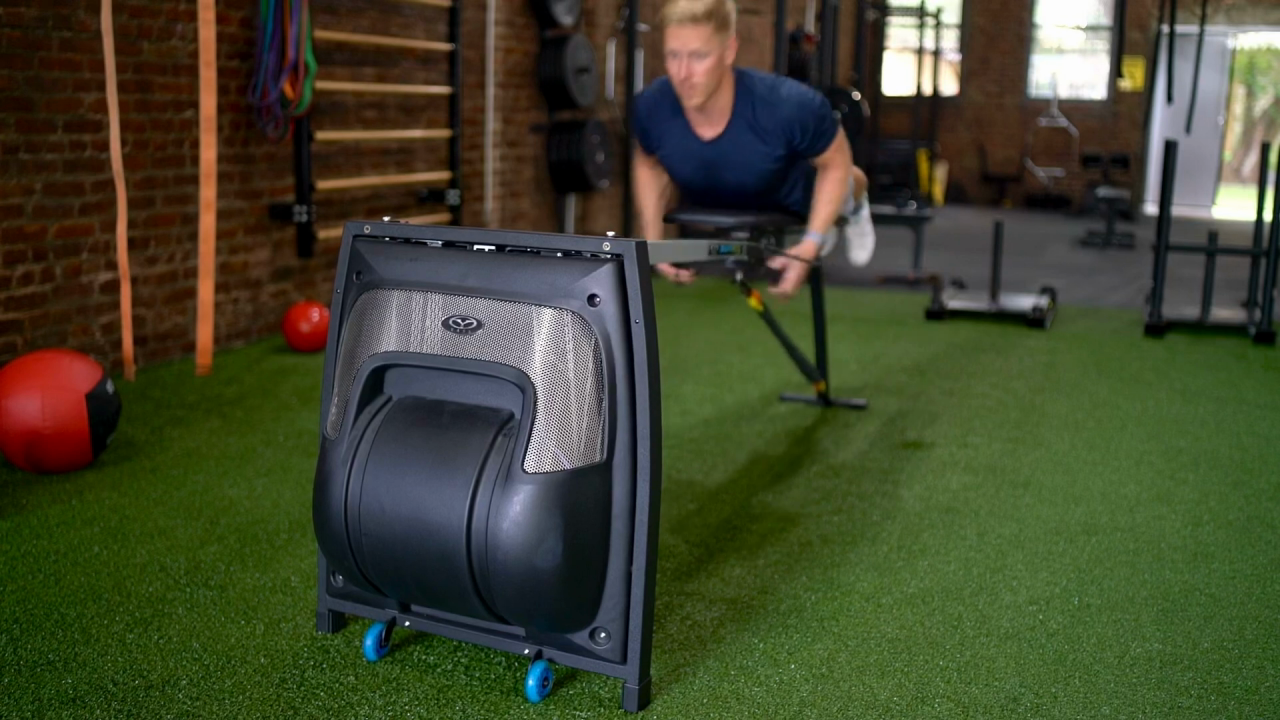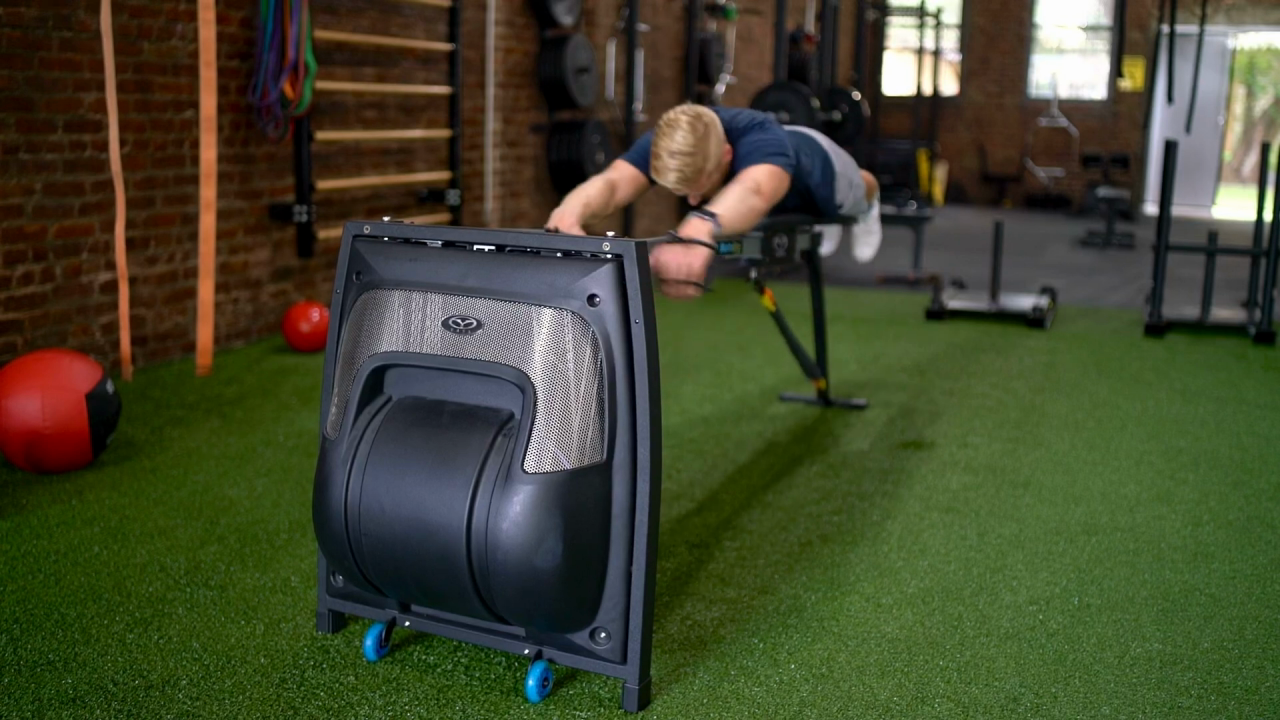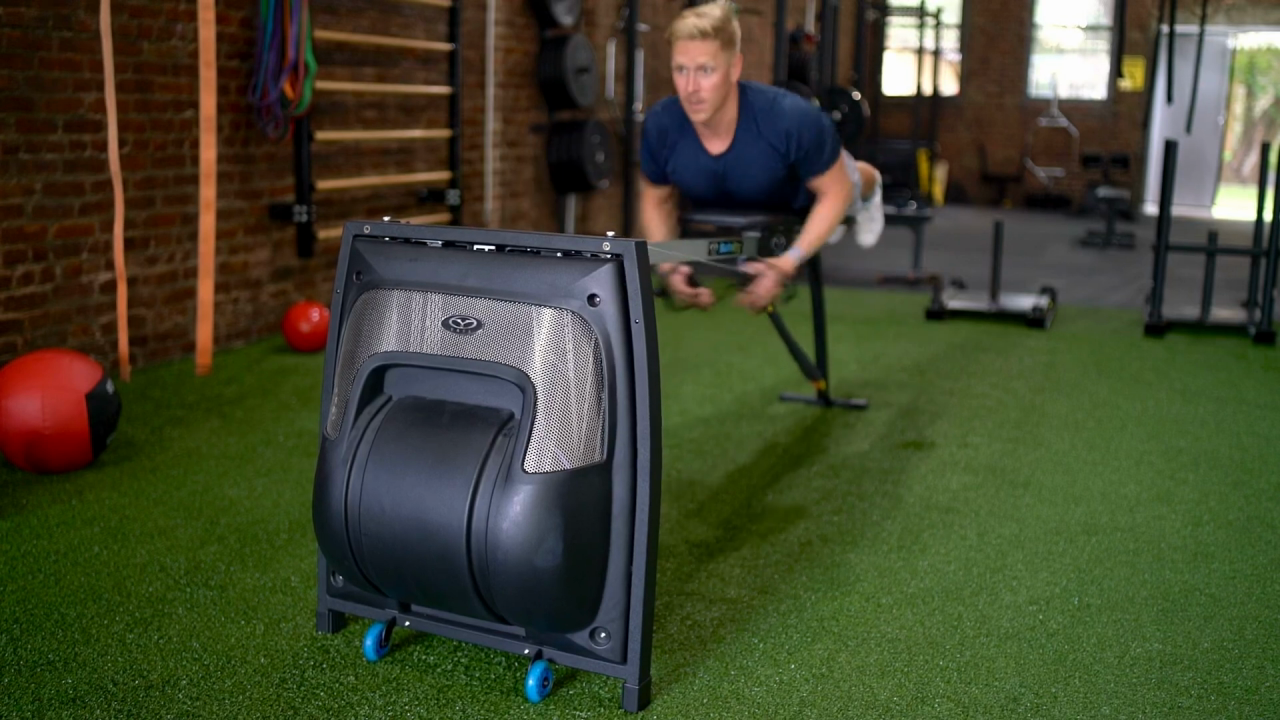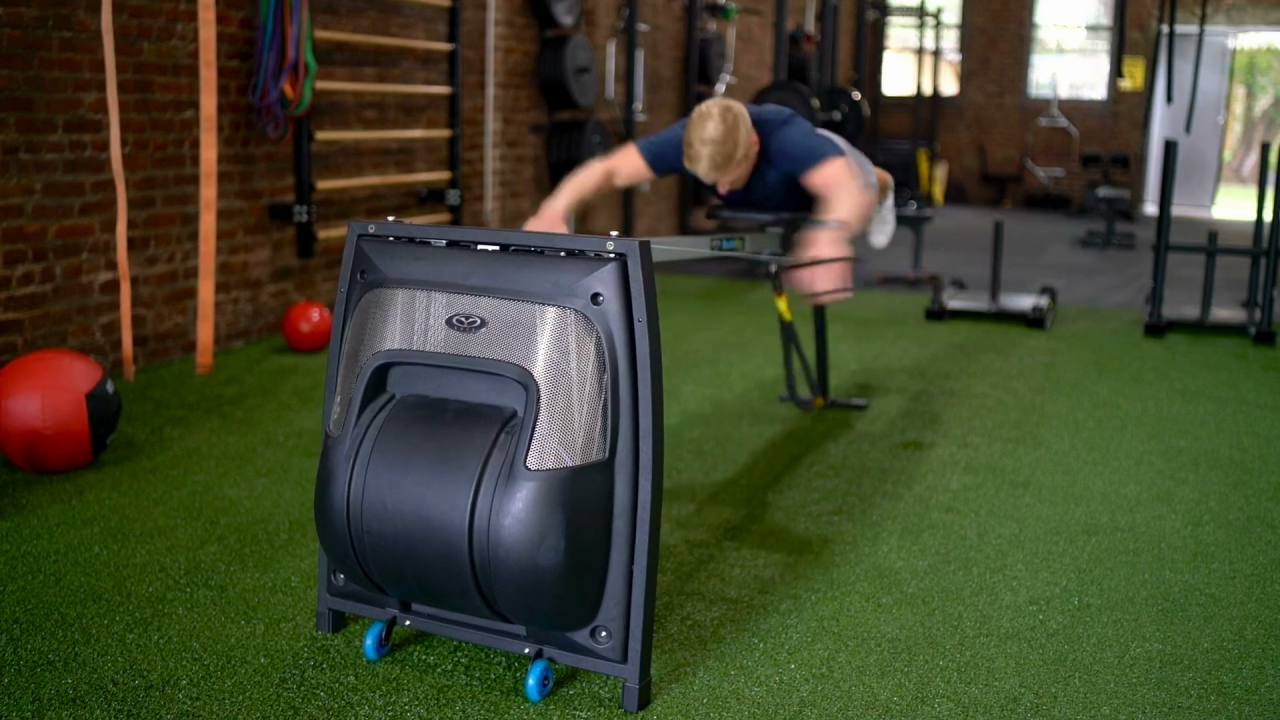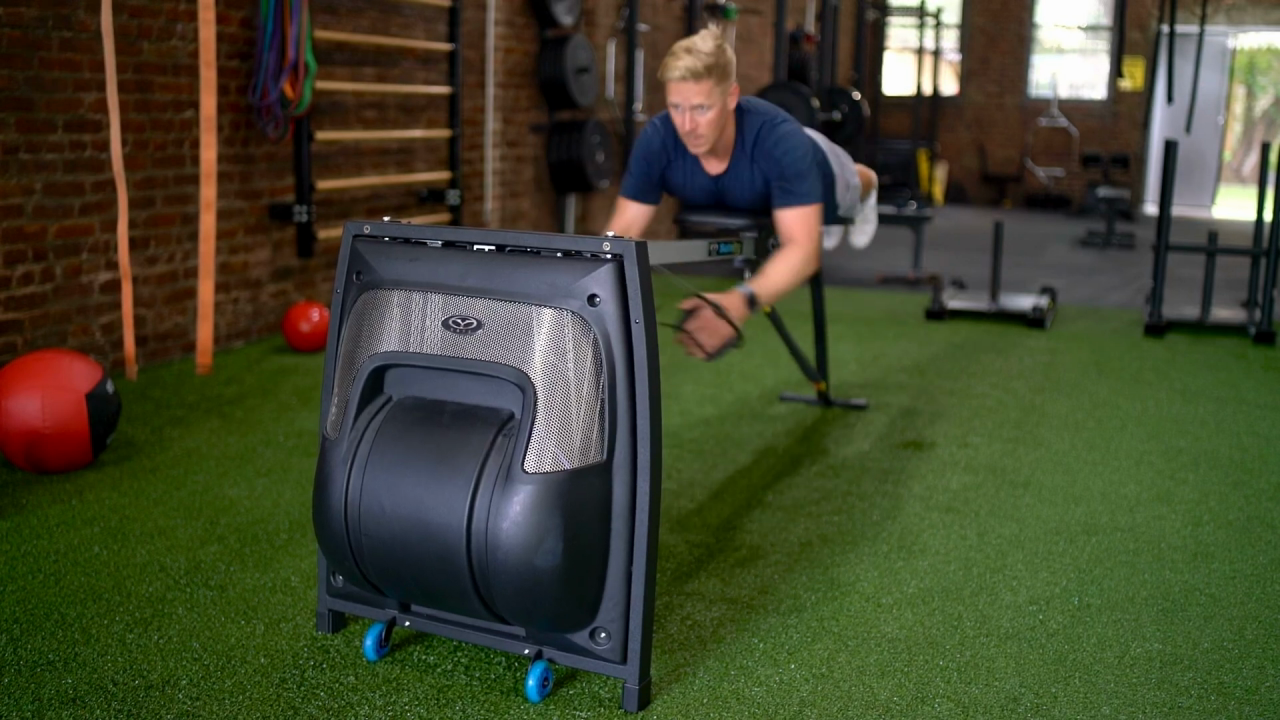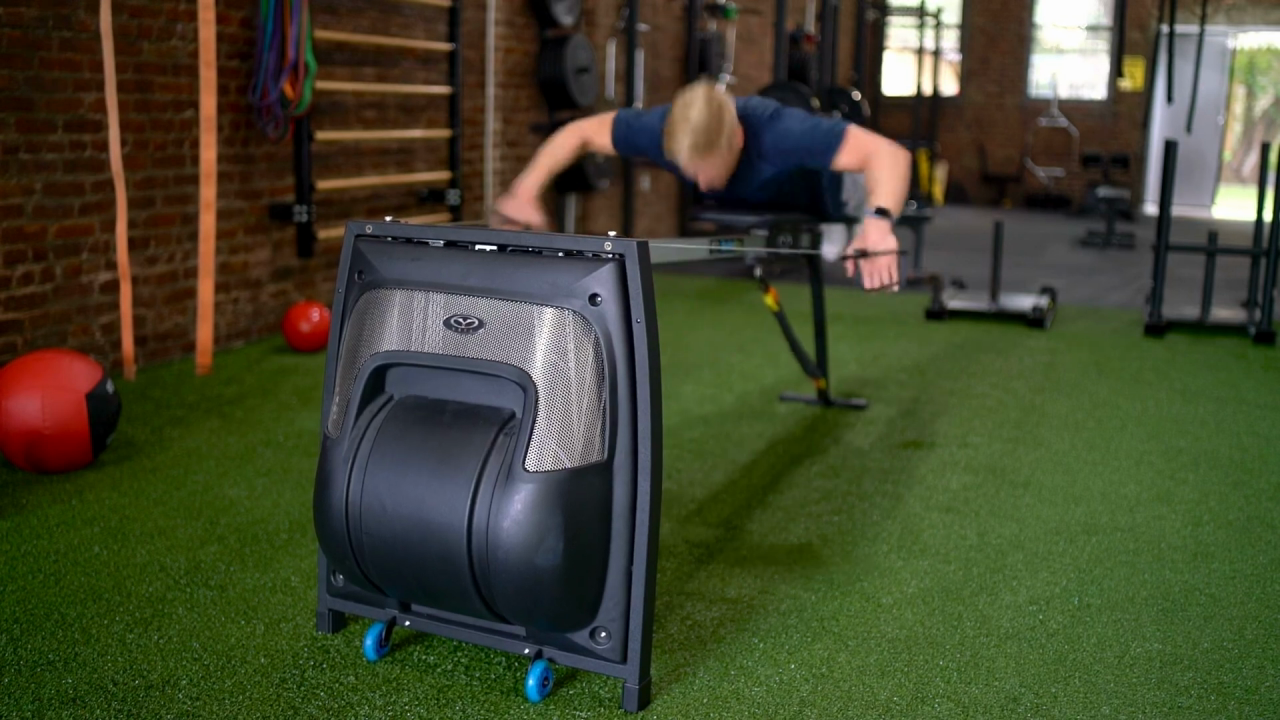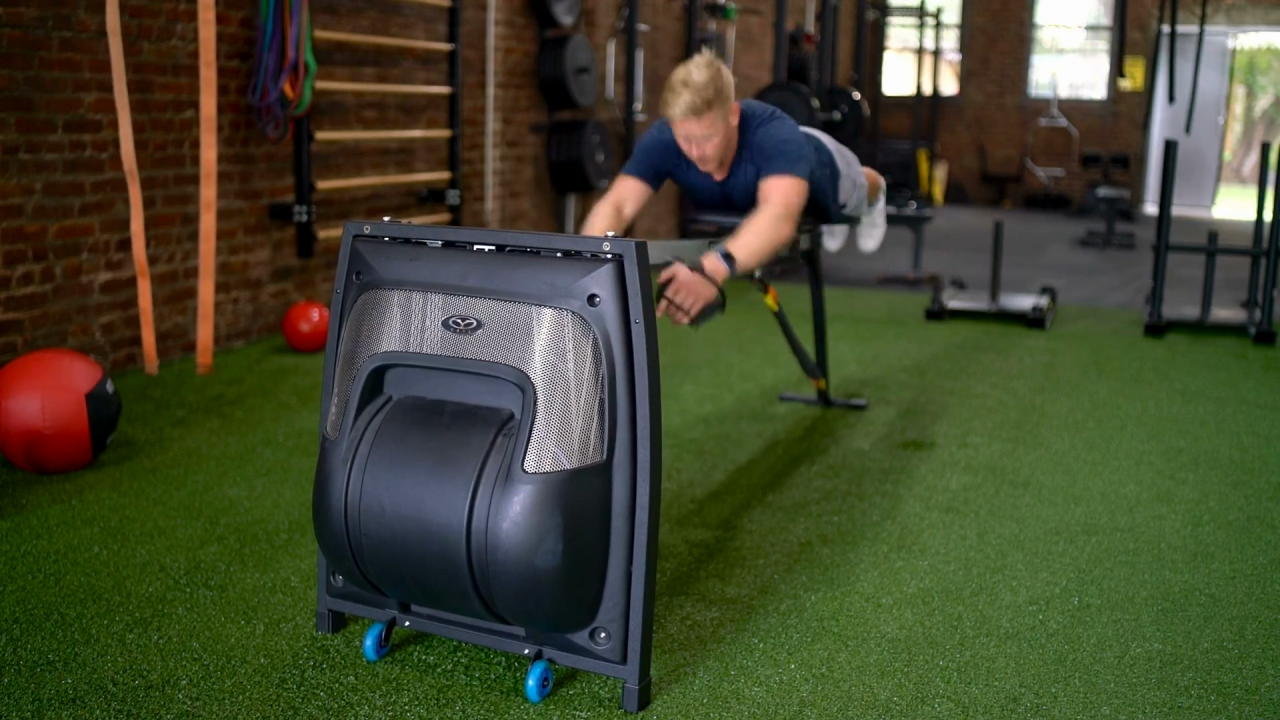
dt=0.7s
person 1, frame 1
left shoulder: (789, 105)
right shoulder: (652, 105)
left elbow: (836, 164)
left wrist: (811, 243)
right wrist: (654, 240)
left hip: (794, 201)
left ankle: (857, 205)
person 1, frame 2
left shoulder: (763, 144)
right shoulder: (662, 146)
left elbow: (753, 193)
right elbow: (611, 184)
left wrist: (698, 231)
right wrist: (563, 220)
left hip: (814, 167)
left knee: (855, 195)
left ankle: (868, 199)
person 1, frame 3
left shoulder: (790, 119)
right shoulder: (660, 126)
left elbow: (834, 190)
right elbow: (656, 200)
left wrist: (790, 262)
right wrist: (669, 266)
left hip: (801, 201)
left ankle: (868, 184)
person 1, frame 4
left shoulder: (790, 138)
right shoulder: (686, 139)
left elbow: (850, 189)
right elbow: (610, 168)
left wrist: (831, 233)
right wrist: (553, 211)
left hip: (823, 165)
person 1, frame 5
left shoulder: (782, 141)
right shoulder: (657, 140)
left elbow: (803, 249)
right elbow: (623, 229)
left wrist: (738, 303)
left hip: (806, 172)
person 1, frame 6
left shoulder: (783, 133)
right shoulder: (664, 128)
left elbow: (890, 154)
right elbow: (580, 133)
left wrist: (879, 222)
right wrist: (526, 191)
left hip: (813, 186)
person 1, frame 7
left shoulder: (777, 137)
right shoulder: (662, 140)
left elbow: (780, 221)
right elbow: (614, 206)
left wrist: (714, 268)
left hip: (813, 171)
